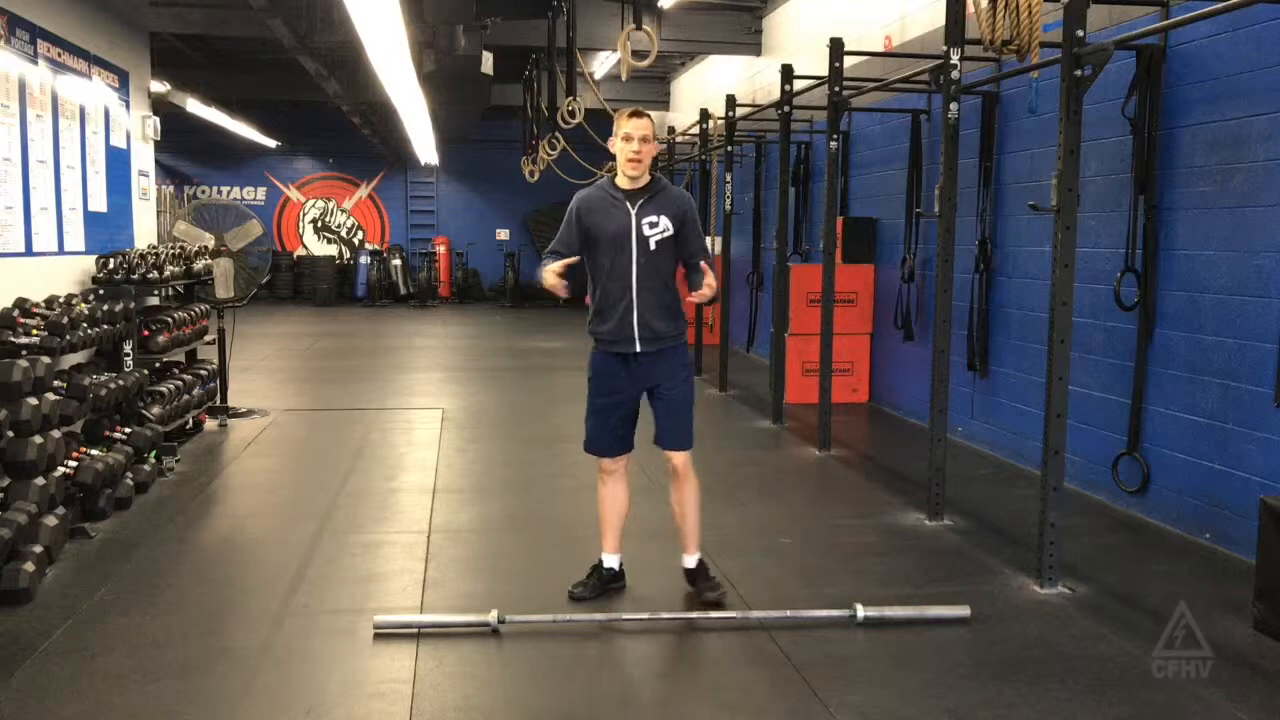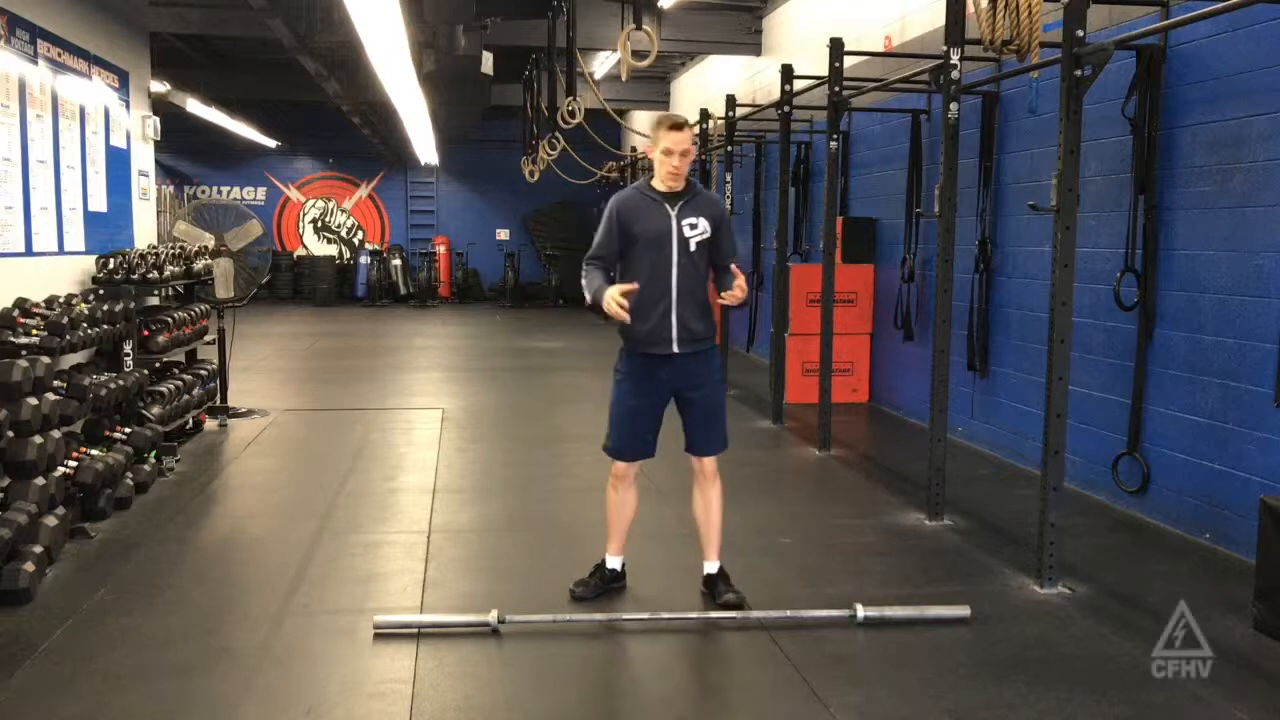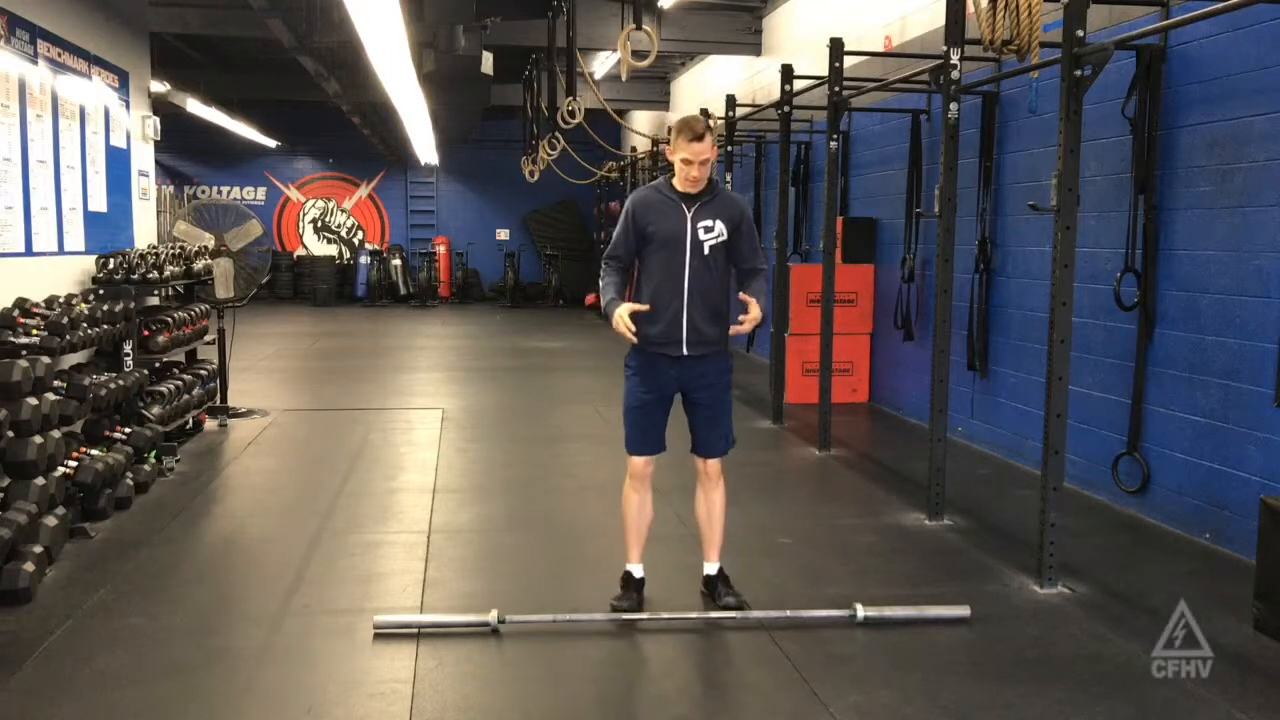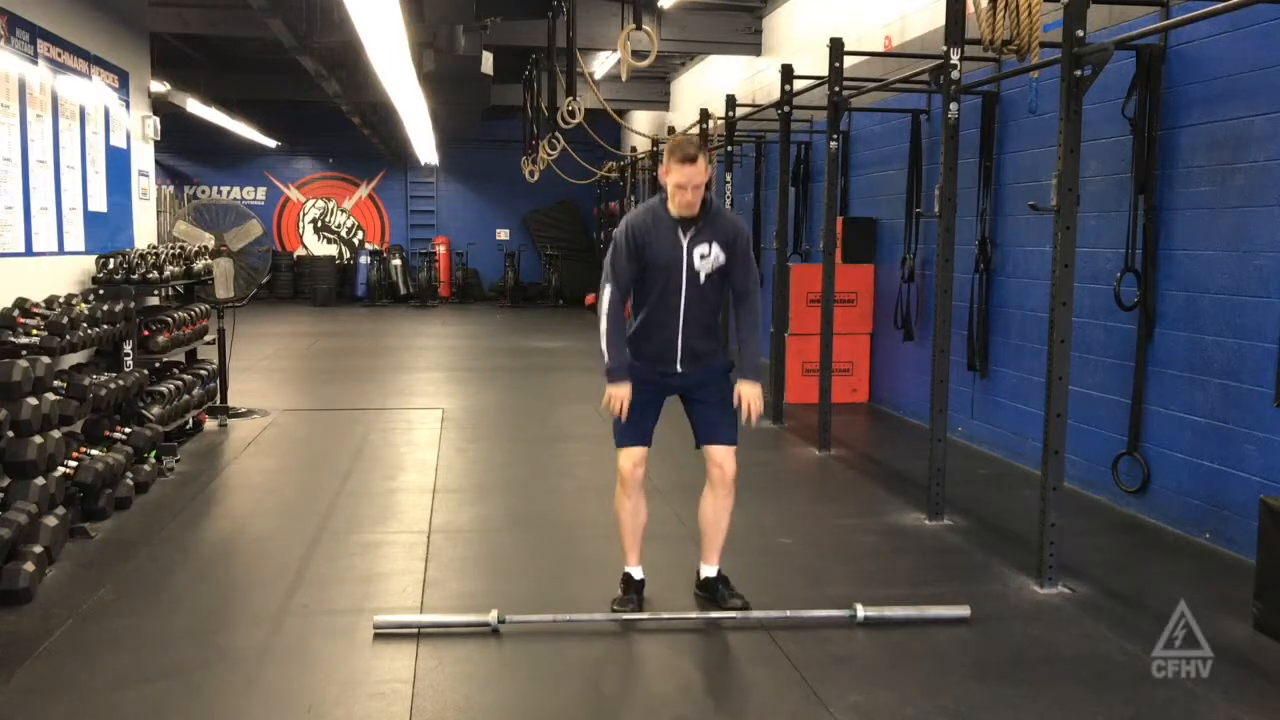
dt=0.3s
person 1, frame 1
left shoulder: (677, 202)
right shoulder: (588, 203)
left elbow: (696, 261)
right elbow: (554, 260)
left wrist: (706, 283)
right wrist: (551, 273)
left hip: (668, 351)
right hip: (611, 354)
left knee: (679, 463)
right knee: (610, 464)
left ankle: (694, 565)
right ankle: (609, 567)
person 1, frame 2
left shoulder: (711, 208)
right shoulder: (625, 205)
left elbow: (724, 270)
right elbow: (594, 267)
left wrist: (735, 287)
right wrist: (603, 293)
left hip: (700, 357)
right hip: (641, 358)
left knee: (706, 467)
right knee: (623, 468)
left ankle: (713, 570)
right ankle: (612, 566)
person 1, frame 3
left shoulder: (732, 208)
right shoulder: (643, 203)
left elbow: (752, 271)
right elbow: (614, 266)
left wrist: (755, 304)
right wrist: (614, 305)
left hip: (710, 357)
right hip: (649, 356)
left knee: (711, 469)
right knee: (640, 470)
left ankle: (713, 573)
right ankle: (633, 575)
person 1, frame 4
left shoulder: (729, 229)
right shoulder: (637, 226)
left elbow: (747, 300)
right elbow: (613, 299)
left wrist: (749, 372)
right wrist: (616, 373)
left hip: (706, 365)
right hip: (644, 367)
left knee: (724, 470)
right knee: (630, 470)
left ankle: (710, 575)
right ankle: (633, 576)
